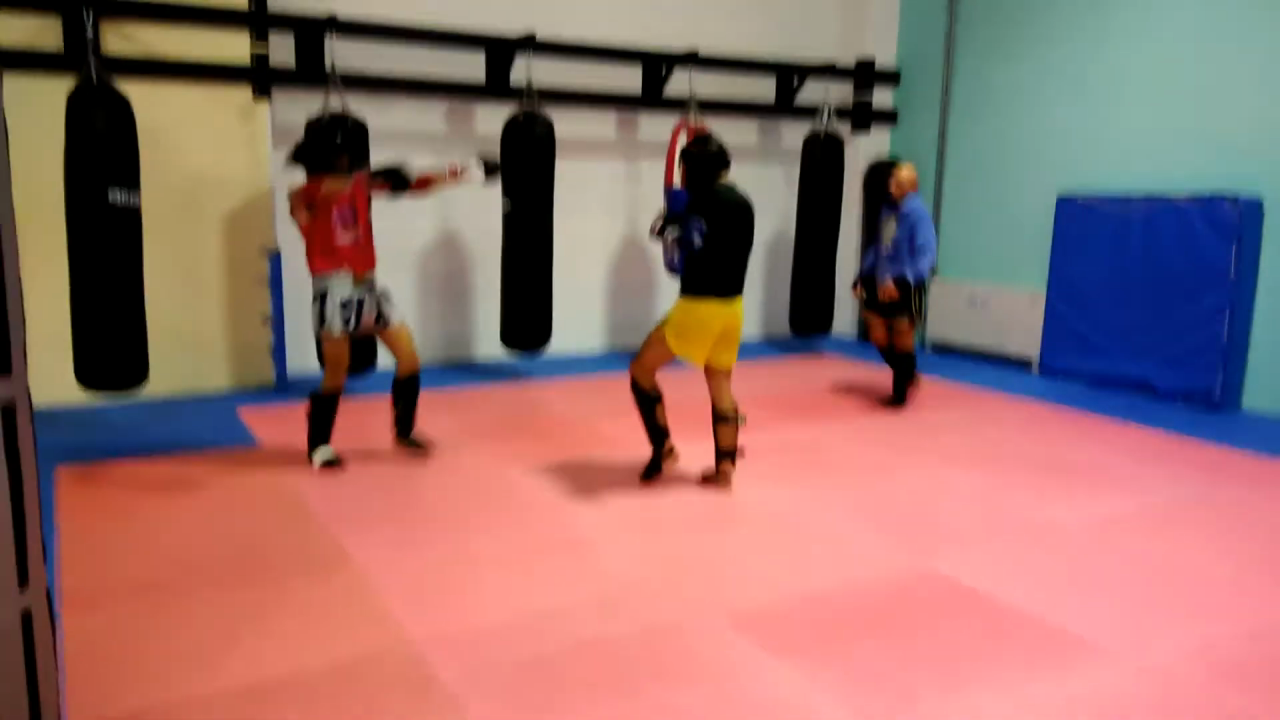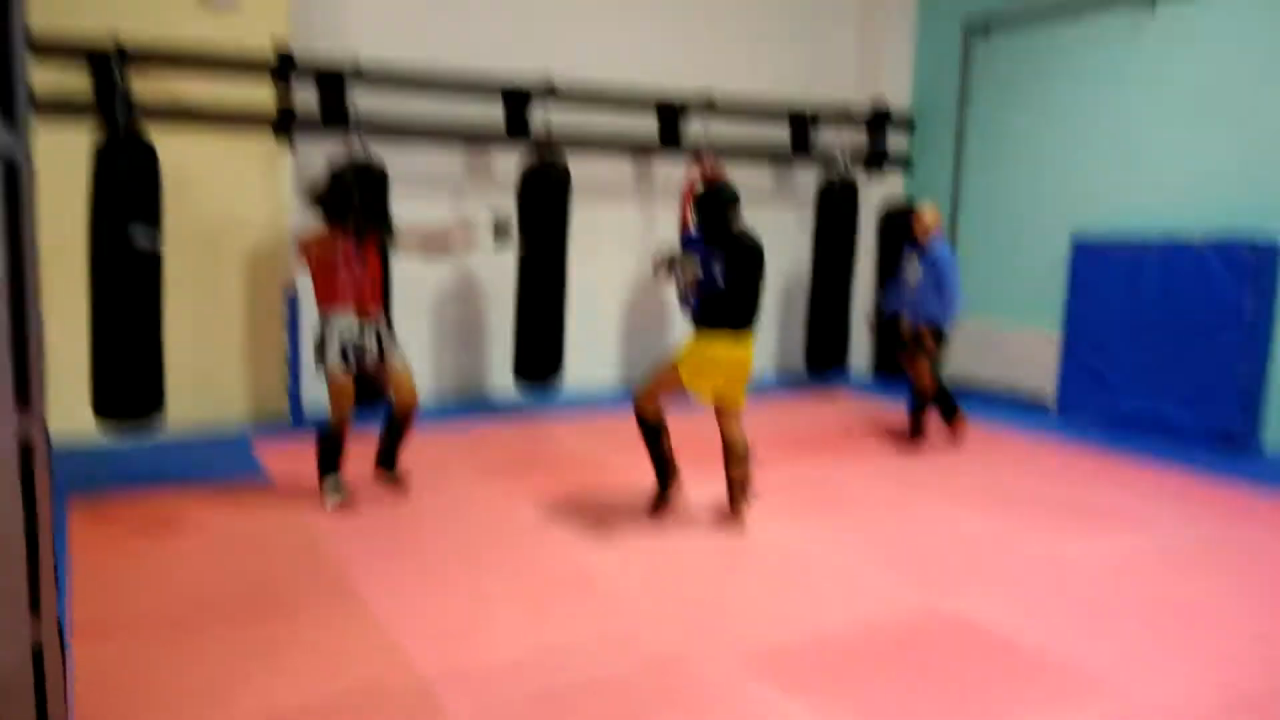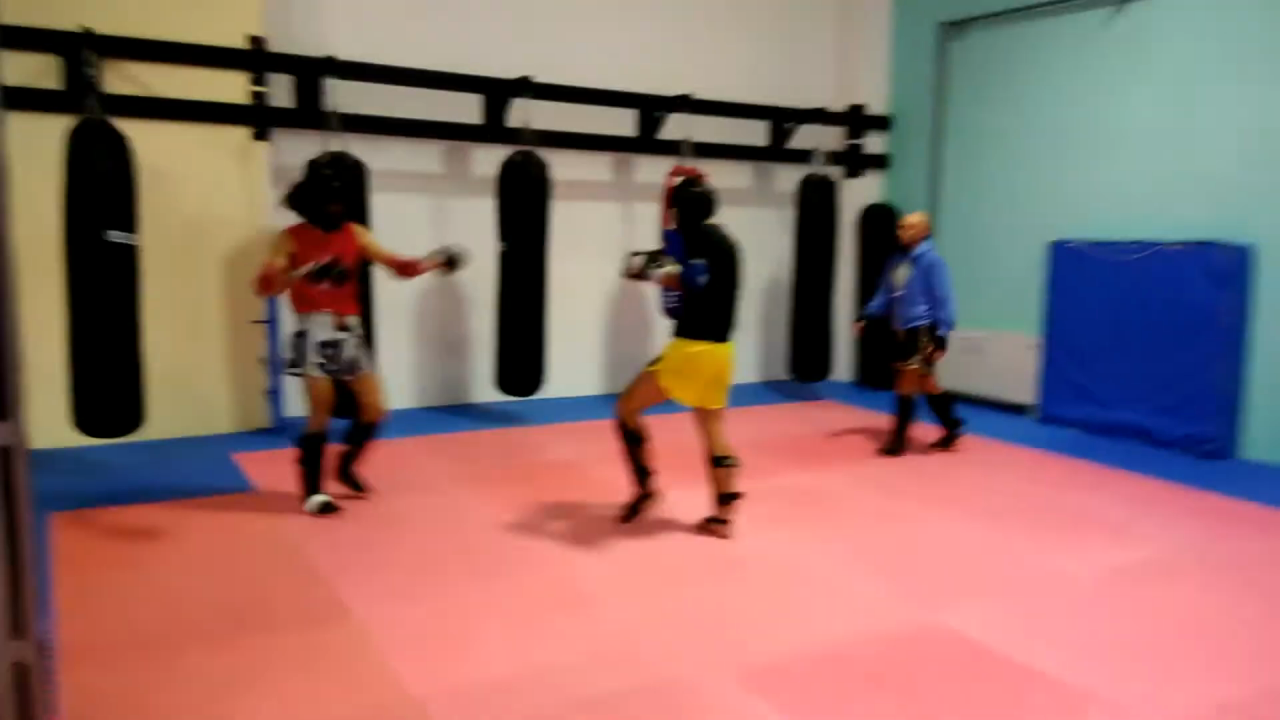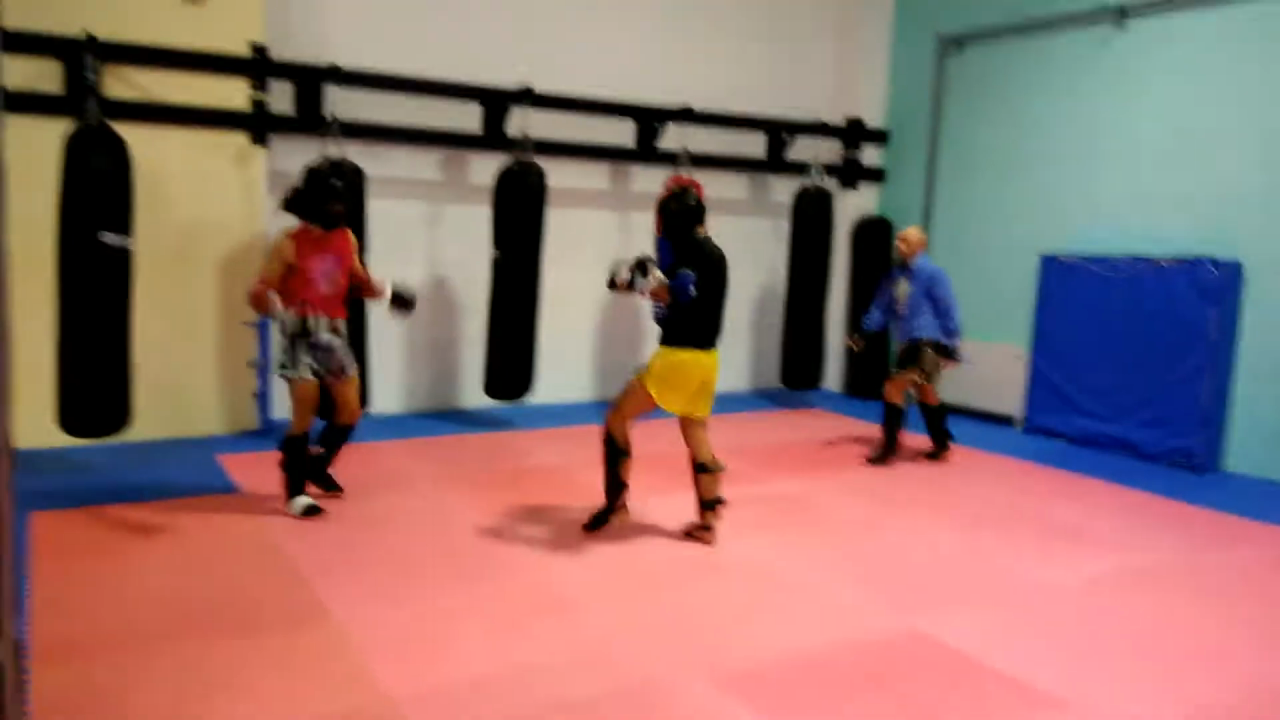
dt=0.1s
person 1, frame 1
left shoulder: (705, 197)
right shoulder: (743, 204)
left elbow: (690, 244)
left wrist: (668, 231)
left hip: (700, 306)
right hip: (730, 308)
left knee: (643, 369)
right knee: (721, 389)
left ankle: (661, 447)
right ankle: (724, 469)
person 1, frame 2
left shoulder: (722, 240)
right shoulder: (752, 245)
left elbow: (711, 282)
left wrist: (679, 268)
right wrist: (690, 268)
left hip: (714, 343)
right hip: (741, 345)
left knee: (646, 400)
right knee: (730, 423)
left ankle: (667, 479)
right ankle: (737, 502)
person 1, frame 3
left shoulder: (701, 237)
right shoulder: (725, 243)
left elbow: (693, 284)
left wrist: (653, 271)
right wrist: (668, 269)
left hip: (694, 348)
right hip: (720, 349)
left knee: (628, 407)
right knee: (714, 432)
left ankle: (645, 487)
right ankle: (723, 515)
person 1, frame 4
left shoulder: (689, 247)
right shoulder: (714, 253)
left elbow: (681, 296)
left wrist: (640, 282)
right wrist: (655, 276)
left hip: (680, 356)
right hip: (703, 357)
left knee: (617, 418)
right knee: (698, 440)
left ankle: (615, 501)
right ankle: (706, 521)
person 2, frame 1
left shoulder: (359, 185)
right shoulder: (300, 197)
left elbow: (413, 184)
right elbow: (320, 194)
left wrist: (458, 172)
right wrist: (369, 179)
left hip: (367, 285)
right hip: (334, 290)
left knee: (409, 358)
right knee: (336, 377)
left ankle: (405, 431)
right ankle: (319, 446)
person 2, frame 2
left shoulder: (366, 235)
right shoulder: (320, 242)
right elbow: (314, 254)
right wrist: (348, 238)
left hip: (374, 326)
right hip: (340, 328)
left knee: (407, 397)
right knee: (342, 414)
left ankle: (386, 463)
right ankle: (331, 482)
person 2, frame 3
left shoulder: (353, 234)
right shoulder: (291, 239)
left elbow: (396, 265)
right elbow: (265, 283)
left wrist: (431, 262)
right wrist: (308, 273)
left hip: (350, 329)
right hip: (314, 332)
left knee: (374, 410)
right knee: (320, 416)
left ankle: (345, 467)
right ankle: (313, 491)
person 2, frame 4
left shoulder: (346, 238)
right shoulder: (289, 243)
left elbow: (360, 283)
right elbow: (258, 294)
left wrist: (387, 293)
right wrist: (284, 313)
left hip: (335, 333)
right hip: (302, 333)
left knee: (349, 413)
right knee: (304, 418)
left ankle: (315, 469)
right ankle: (296, 492)
person 3, frame 1
left shoulder: (918, 215)
right shoulder: (888, 211)
left elbow: (925, 254)
left wrist: (904, 280)
right wrist: (863, 276)
left hip: (904, 288)
right hip: (883, 285)
left knee: (902, 338)
right knee: (877, 334)
left ankle: (900, 392)
right ankle: (905, 379)
person 3, frame 2
left shoulder: (941, 257)
right shoulder: (912, 251)
left elbow: (951, 296)
right elbow: (901, 287)
left wrist: (938, 329)
right wrist: (886, 310)
left hip: (929, 328)
right hip: (910, 326)
left knee: (923, 377)
right knee: (922, 378)
left ankle: (915, 429)
right ankle: (952, 416)
person 3, frame 3
left shoulder: (931, 261)
right shoulder: (899, 259)
left elbow: (943, 300)
right elbow: (885, 294)
left wrist: (939, 336)
right wrist: (865, 315)
left hip: (922, 331)
right hip: (904, 332)
left knee: (906, 385)
right knee: (925, 383)
left ankle: (898, 440)
right ankle: (952, 428)
person 3, frame 4
left shoulder: (932, 274)
right shoulder: (897, 274)
left elbow: (948, 311)
right elbow: (881, 308)
left wrist: (950, 346)
right wrist: (863, 331)
left hip: (924, 344)
right hip: (909, 344)
left knee: (893, 391)
right knee: (926, 395)
left ankle: (888, 447)
right ankle: (941, 443)
